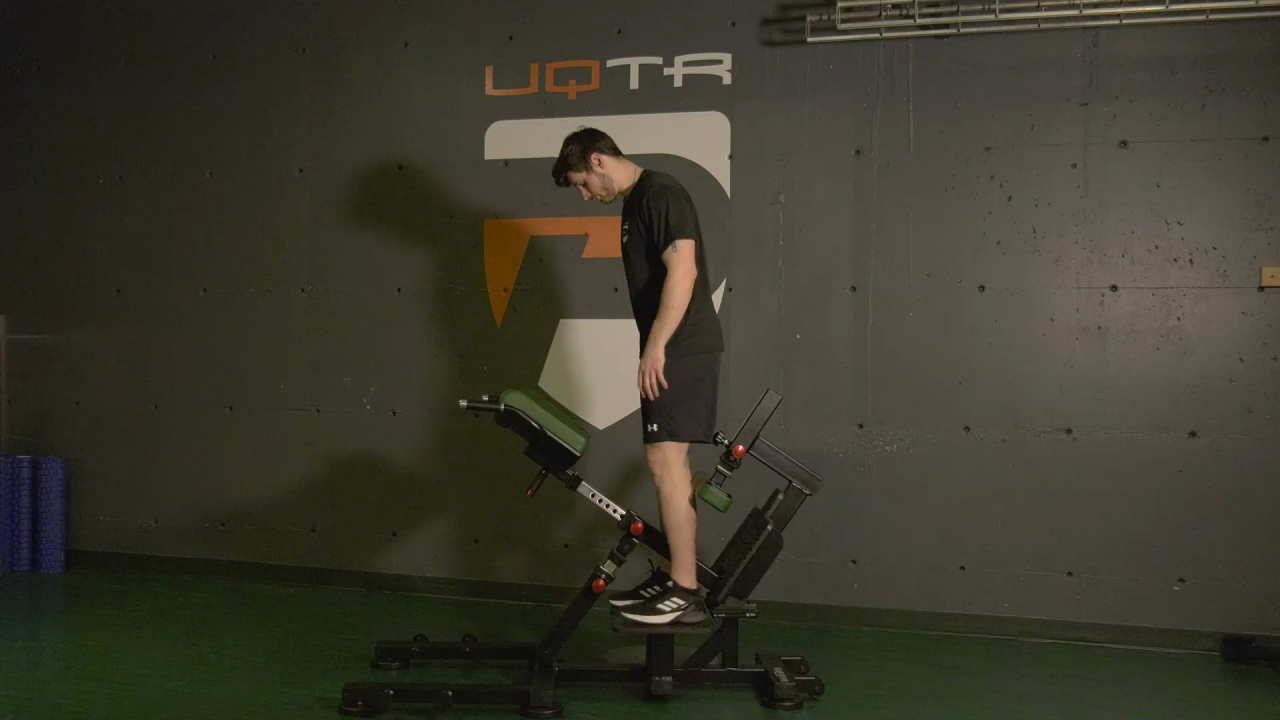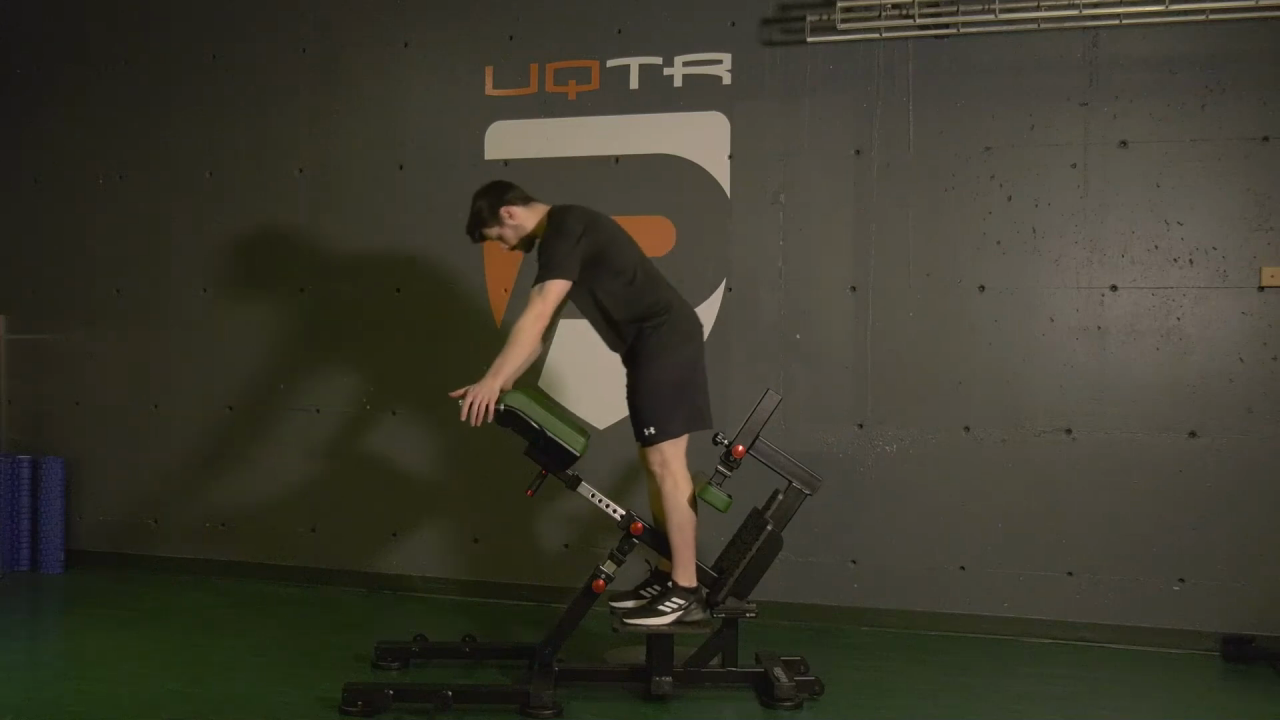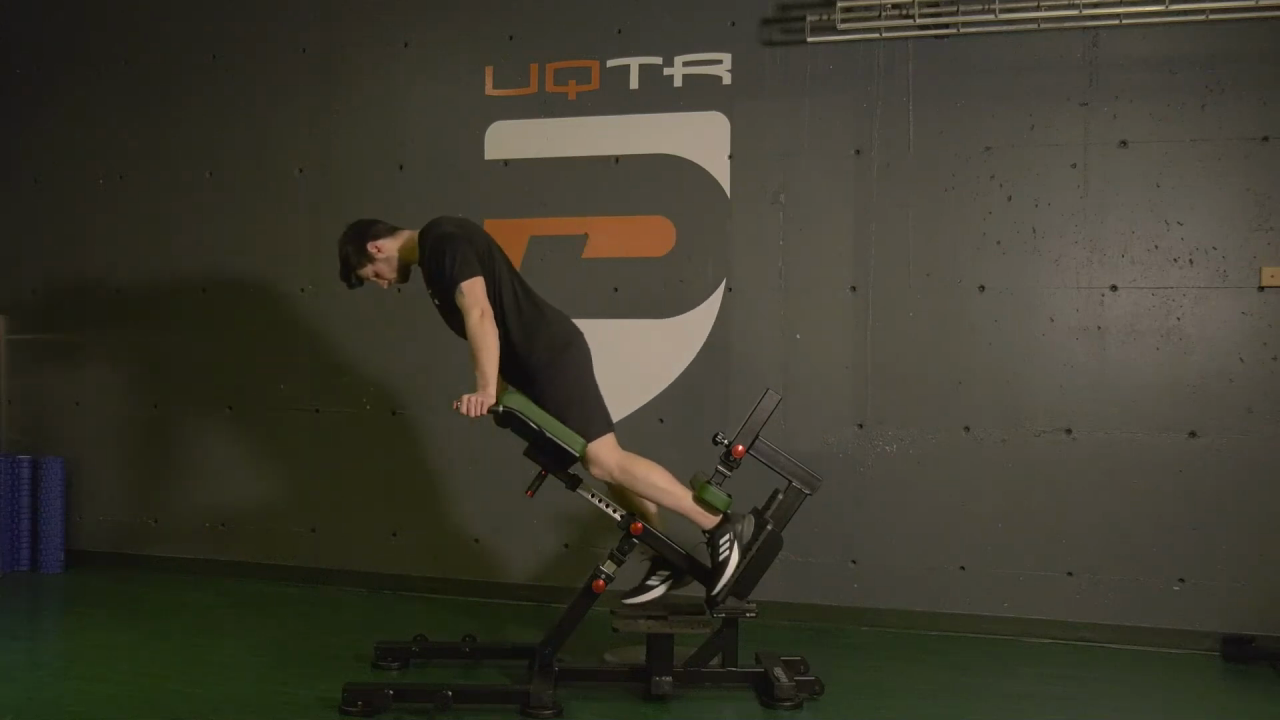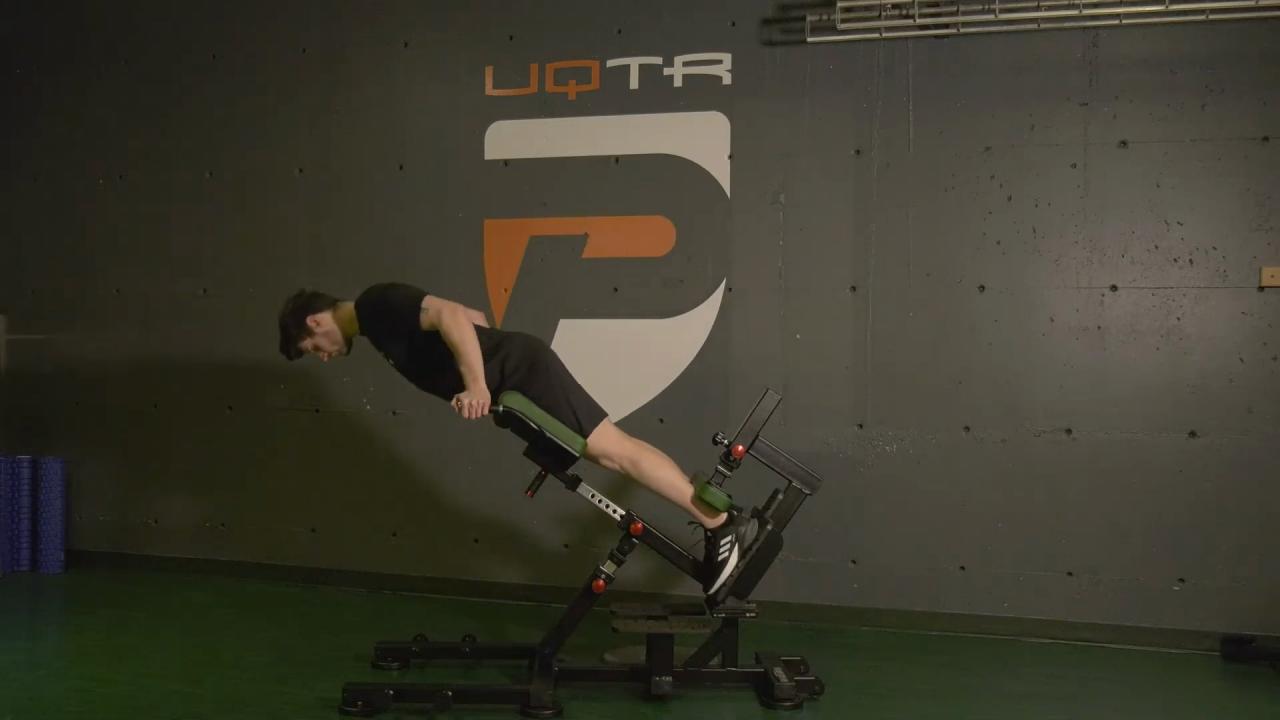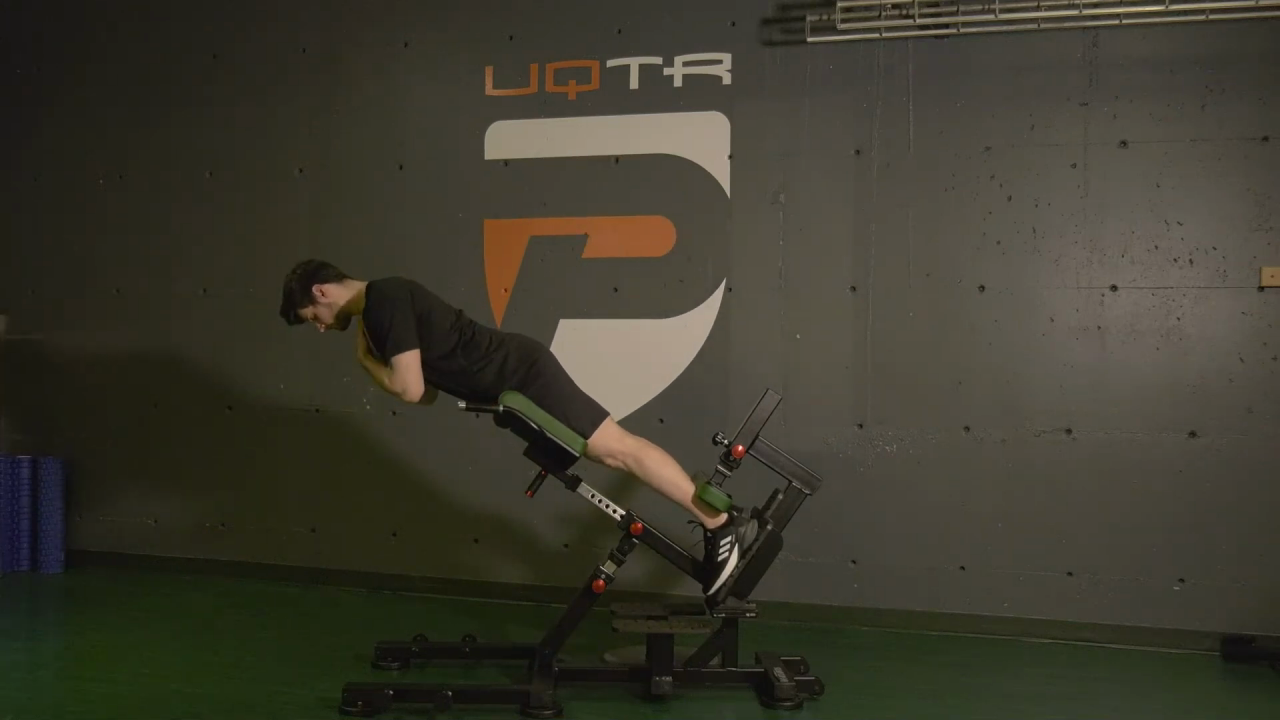
dt=1s
person 1, frame 1
left shoulder: (660, 193)
right shoulder: (635, 202)
left elbow: (683, 271)
left wrist: (655, 347)
left hip: (682, 350)
right hip: (669, 350)
left knee: (665, 461)
right knee: (668, 462)
left ankle: (685, 591)
right ankle: (670, 576)
person 1, frame 2
left shoulder: (565, 229)
right shoulder: (562, 232)
left elbow: (536, 317)
right elbow: (540, 329)
left wrist: (490, 383)
right wrist: (501, 384)
left hip: (665, 340)
right hip: (652, 344)
left knee: (664, 462)
right knee: (656, 463)
left ankle: (685, 591)
right ankle: (667, 575)
person 1, frame 3
left shoulder: (443, 239)
right shoulder: (434, 254)
left elbow: (479, 313)
left wrist: (485, 389)
right wrist: (495, 391)
left hip: (551, 355)
right hip: (540, 359)
left knee: (604, 461)
right knee: (603, 460)
left ankle: (720, 525)
right ankle: (666, 559)
person 1, frame 4
left shoulder: (378, 303)
right shoulder: (377, 319)
left elbow: (450, 315)
right elbow: (475, 315)
left wrist: (477, 387)
left hip: (522, 370)
right hip: (513, 377)
left knee: (613, 448)
right knee: (610, 450)
left ankle: (722, 524)
right ankle: (713, 517)
person 1, frame 5
left shoulder: (385, 299)
right shoulder: (378, 308)
left elbow: (409, 388)
right elbow: (426, 392)
left wrist: (367, 362)
right wrist: (374, 358)
left hip: (520, 373)
right hip: (512, 379)
left knee: (615, 447)
right knee: (613, 449)
left ankle: (723, 523)
right ankle: (715, 520)
